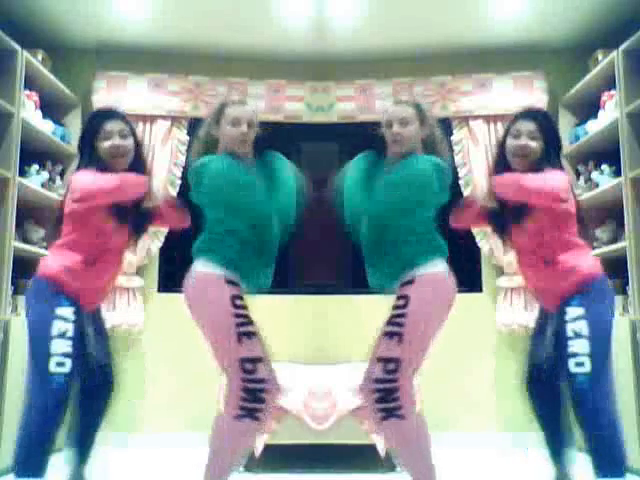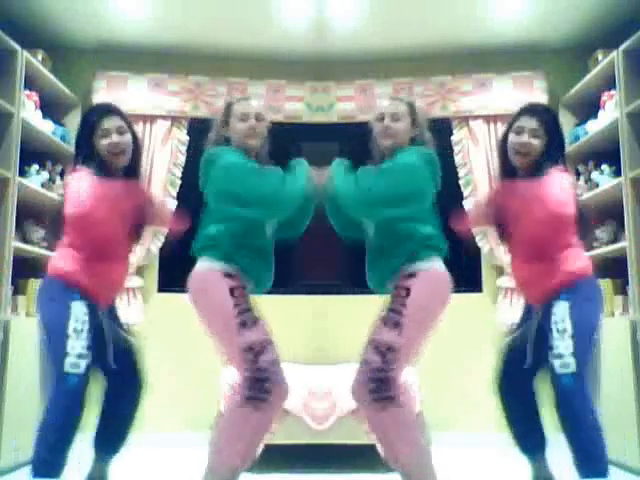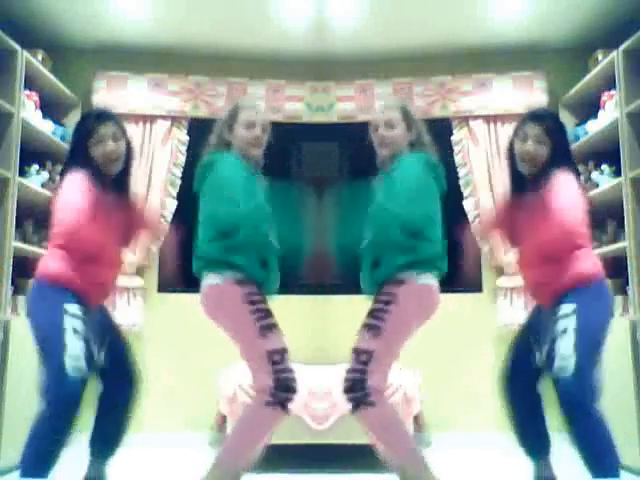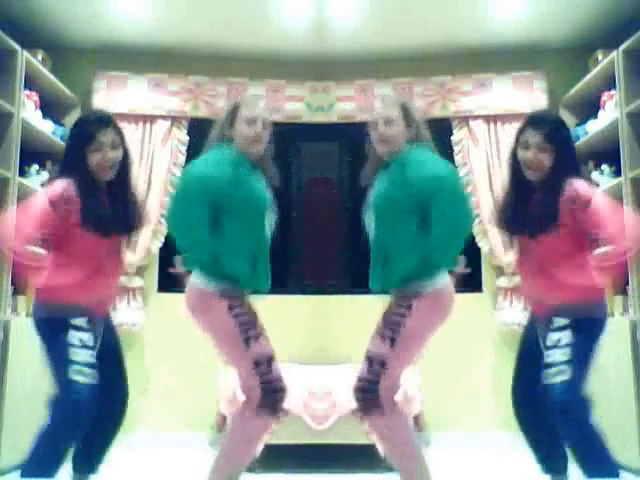
dt=1s
person 1, frame 1
left shoulder: (418, 170)
right shoulder: (394, 170)
left elbow: (363, 207)
right elbow: (358, 219)
left wrist: (359, 168)
right wrist: (360, 172)
left hip: (424, 283)
right hip: (415, 286)
left knee: (388, 388)
right knee: (377, 388)
person 1, frame 2
left shoulder: (412, 165)
right shoulder: (382, 171)
left elbow: (363, 199)
right elbow: (350, 224)
left wrist: (338, 176)
right wrist: (334, 184)
left hip: (422, 278)
right hip: (404, 285)
left knee: (381, 377)
right knee: (366, 386)
person 1, frame 3
left shoulder: (411, 170)
right shoulder: (395, 175)
left elbow: (392, 219)
left hip: (408, 285)
right hip: (398, 287)
left knee: (361, 385)
right knee: (362, 385)
person 1, frame 4
left shoulder: (416, 163)
right shoulder: (384, 175)
left elbow: (448, 187)
left wrist: (438, 257)
left hip: (422, 293)
right hip: (407, 293)
left knee: (370, 391)
right knee: (373, 392)
person 2, frame 1
left shoulder: (244, 171)
right shoulder: (221, 171)
left elbow: (281, 219)
right elbow: (276, 210)
left wrist: (279, 173)
right wrist: (281, 168)
left hip: (224, 285)
right hip: (215, 282)
left knee: (259, 387)
right knee: (252, 389)
person 2, frame 2
left shoulder: (256, 171)
right shoulder: (227, 165)
left elbow: (289, 223)
right elbow: (278, 199)
left wrist: (304, 184)
right wrist: (300, 174)
left hip: (235, 286)
right hip: (217, 278)
left knee: (273, 387)
right knee: (259, 378)
person 2, frame 3
left shoulder: (244, 175)
right shoulder: (228, 170)
right elbow: (246, 219)
left hip: (242, 287)
right hip: (231, 285)
left knee: (278, 385)
right knee: (278, 385)
person 2, frame 4
left shoulder: (255, 175)
right shoulder: (223, 163)
right elbow: (193, 184)
right wrist: (201, 256)
left hip: (232, 294)
right hip: (217, 293)
left knee: (266, 392)
right knee: (269, 392)
person 3, frame 1
left shoulder: (554, 179)
right shoulder: (505, 198)
left elbow: (535, 187)
right elbow: (459, 219)
left wrist: (497, 183)
right wrist: (482, 199)
left hip: (584, 294)
right hip: (551, 303)
left knee: (587, 388)
right knee: (540, 385)
person 3, frame 2
left shoulder: (555, 178)
right shoulder: (512, 188)
left elbow: (556, 209)
right elbow: (473, 220)
left wrist: (504, 199)
right wrist: (471, 217)
left hip: (571, 293)
right hip: (538, 300)
left knee: (568, 386)
right knee: (512, 380)
person 3, frame 3
left shoulder: (561, 181)
right shoulder: (523, 190)
left elbow: (565, 227)
right elbow: (498, 224)
left hip: (581, 296)
right hip: (548, 302)
left knee: (573, 390)
right knee: (517, 379)
person 3, frame 4
left shoulder: (575, 193)
right shoulder: (521, 198)
left wrist: (589, 289)
left hip: (577, 310)
right hip: (544, 311)
left knee: (563, 401)
right knee: (526, 398)
person 4, frame 1
left shoulder: (134, 198)
right shoulder: (85, 179)
left elbow: (180, 219)
right elbow: (108, 187)
left wrist: (156, 199)
right wrist: (143, 183)
left hip: (88, 303)
right hip: (55, 293)
left knee: (100, 385)
right knee: (52, 389)
person 4, frame 2
left shoulder: (127, 188)
right shoulder: (83, 177)
left elbow: (164, 218)
right elbow: (84, 209)
left wrist: (166, 216)
right wrist: (134, 198)
left hip: (101, 300)
right hip: (68, 293)
left knee: (127, 381)
right knee: (71, 386)
person 4, frame 3
left shoulder: (115, 190)
right shoulder: (79, 181)
right elbow: (74, 228)
left hip: (91, 302)
right hip: (58, 295)
left knee: (122, 380)
right knee: (66, 389)
person 4, frame 4
left shoulder: (118, 198)
right shoulder: (64, 193)
right wrist: (53, 285)
left hip: (95, 312)
right hip: (62, 310)
left knee: (113, 398)
right knee: (77, 401)
